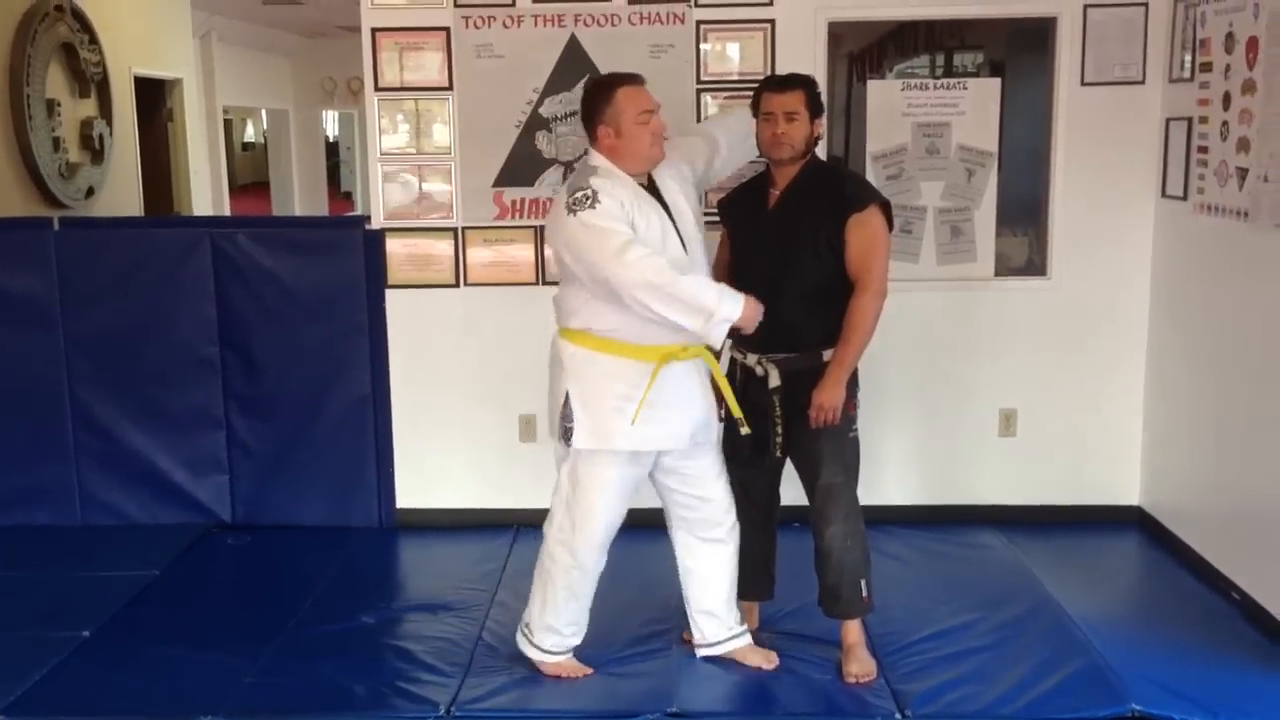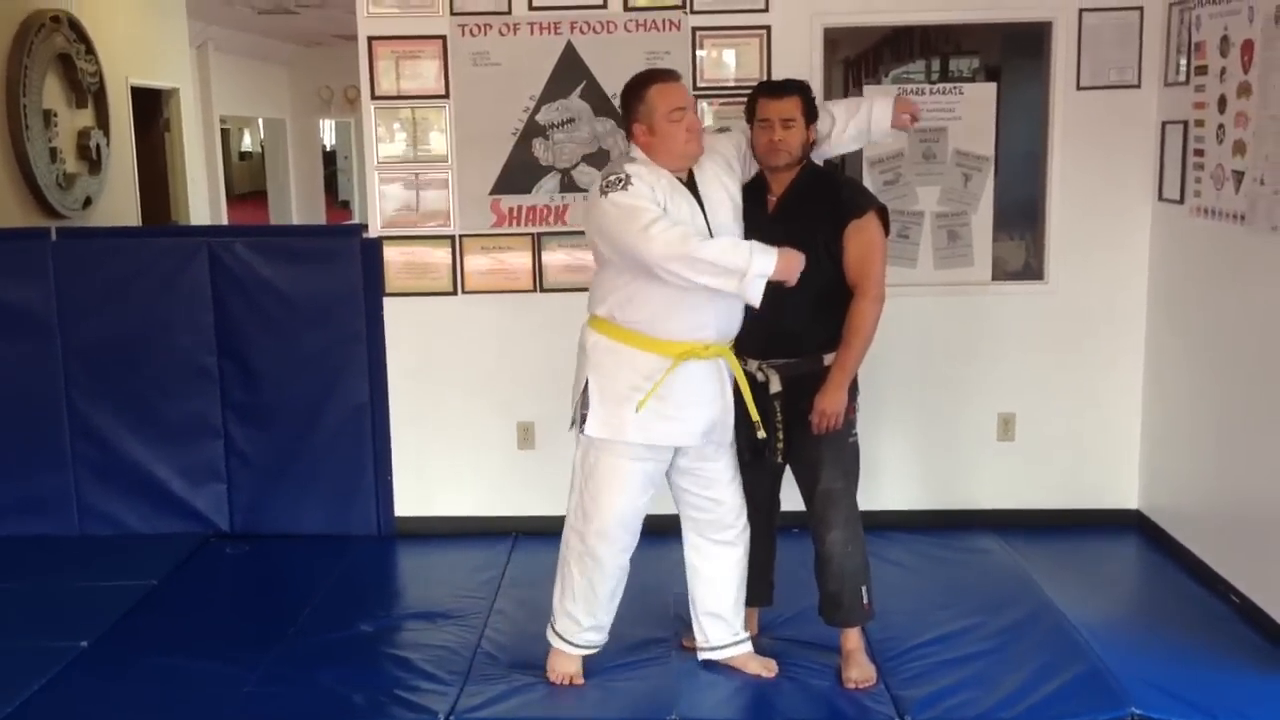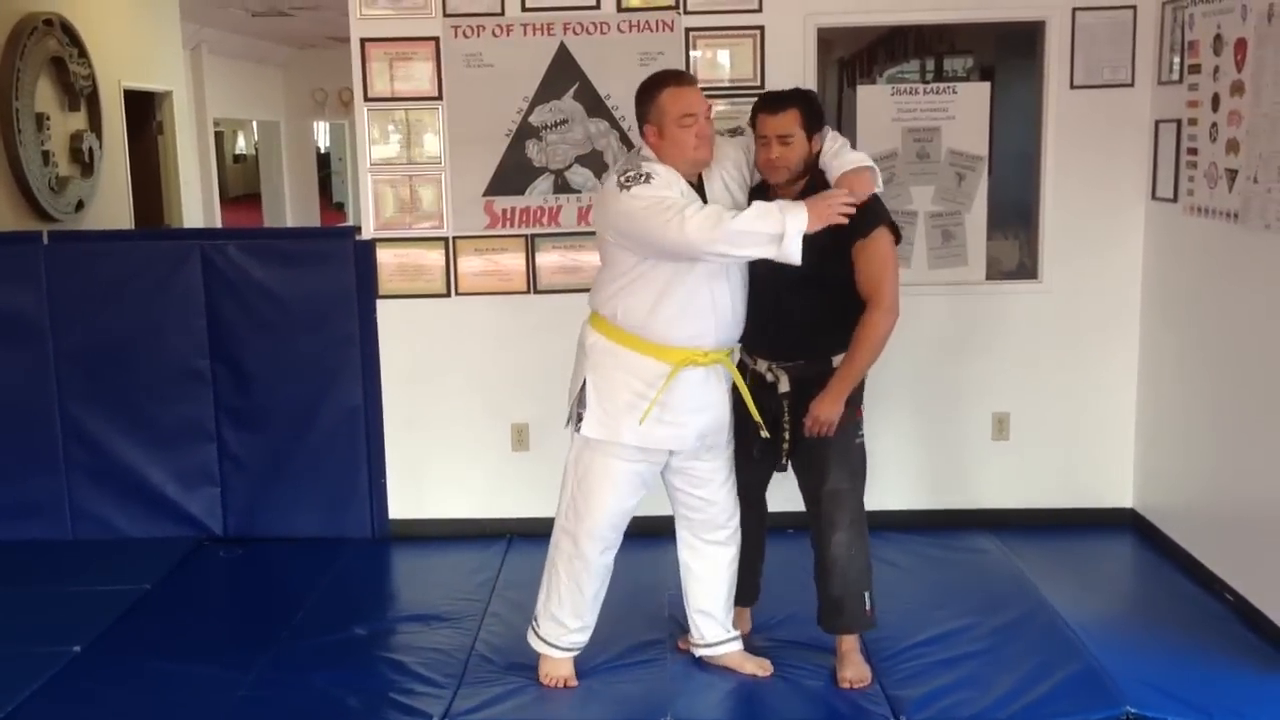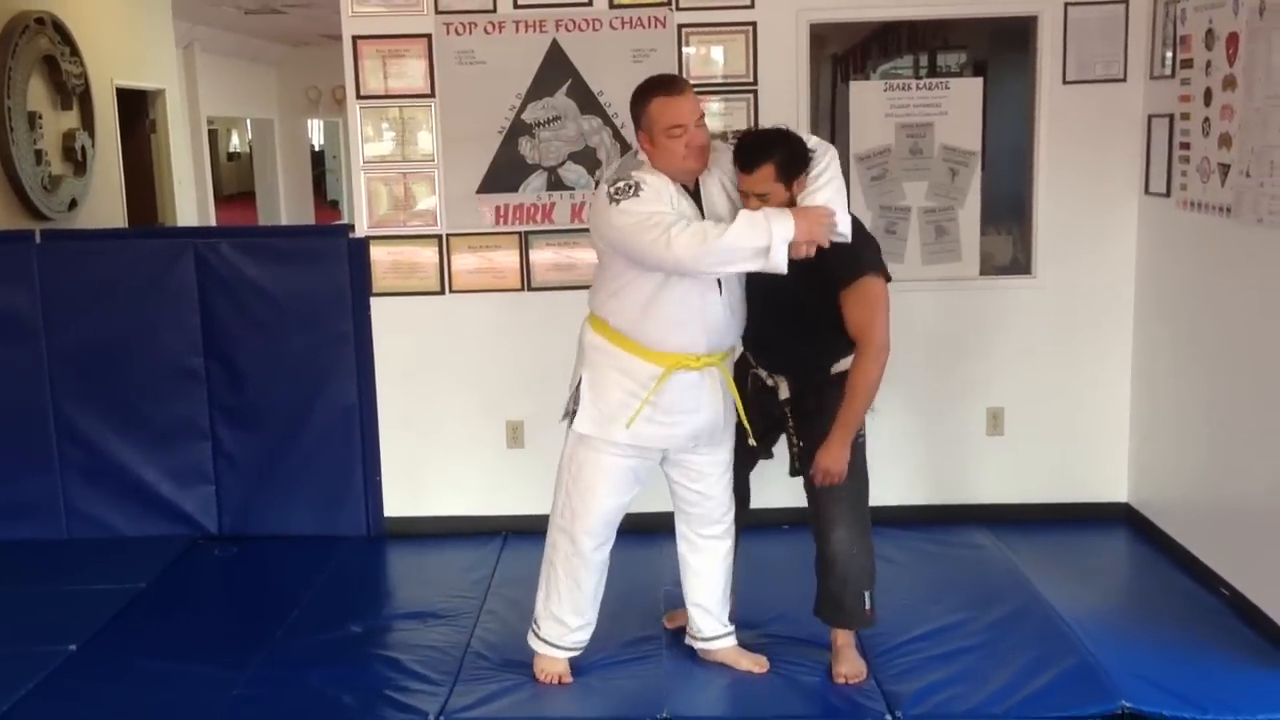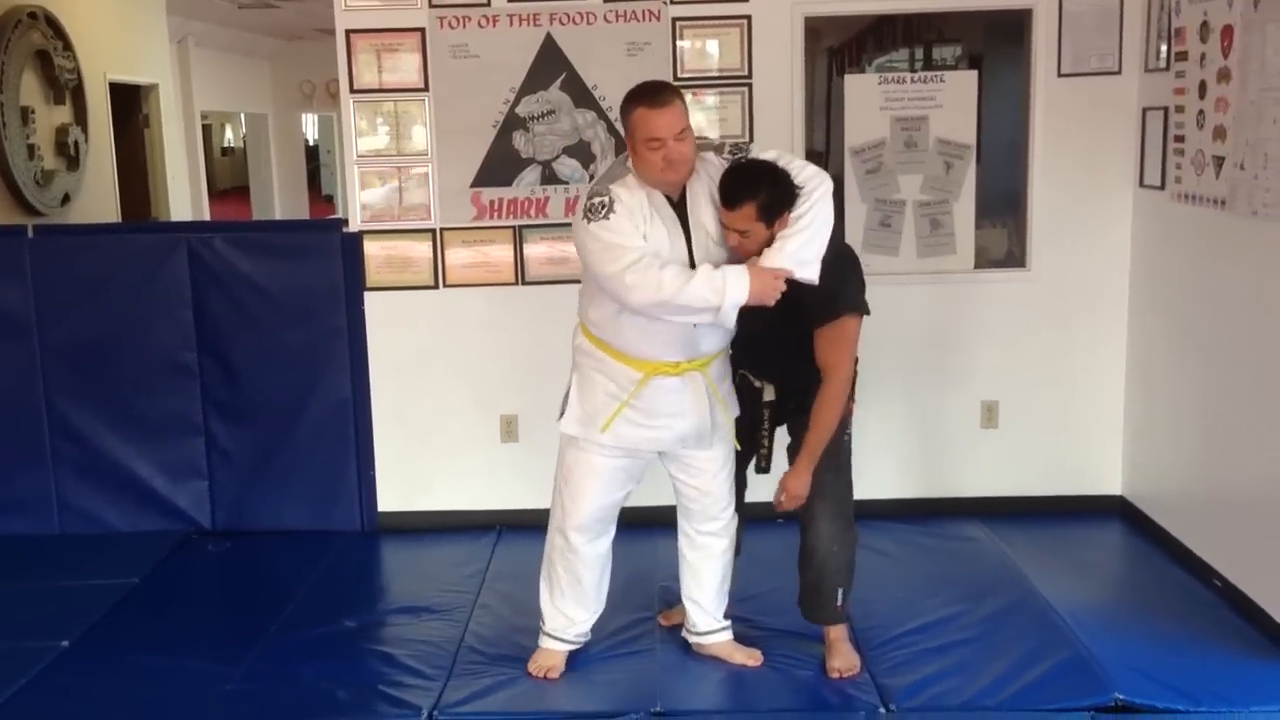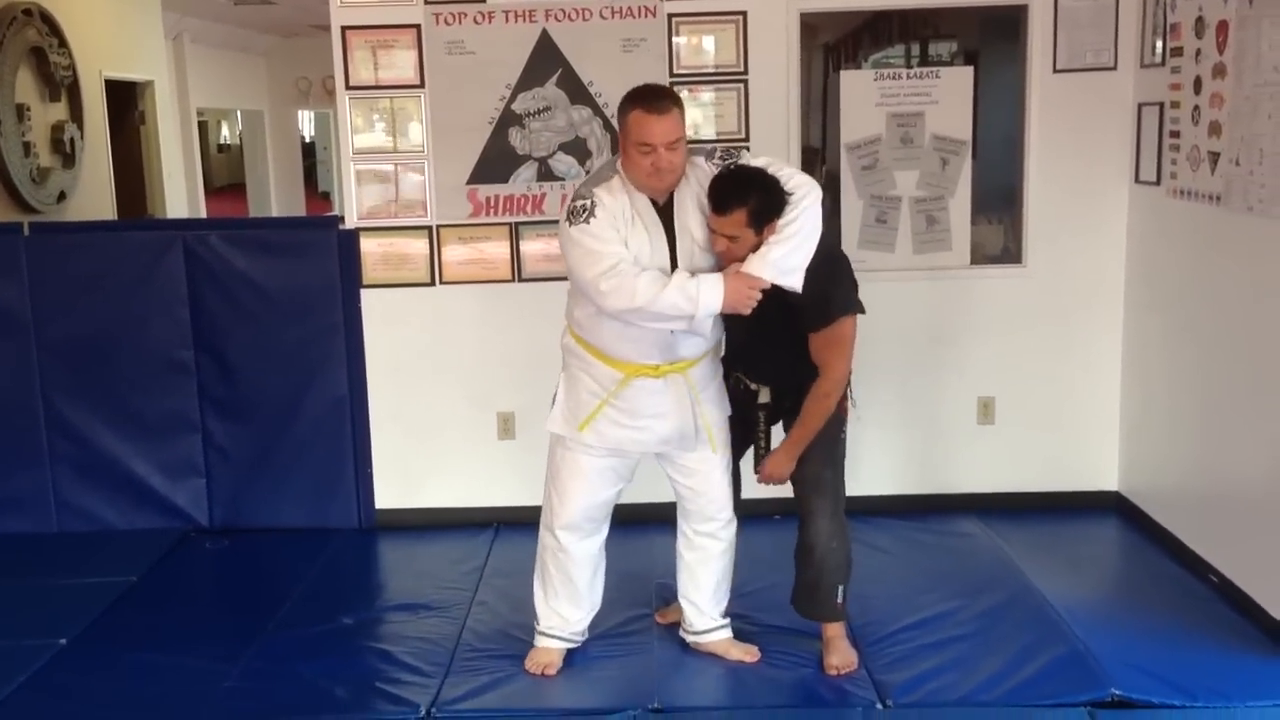
dt=0.2s
person 1, frame 1
left shoulder: (666, 169)
right shoulder: (586, 198)
left elbow: (716, 143)
right elbow: (639, 274)
right wrist: (728, 306)
left hip: (677, 382)
right hip: (606, 386)
left knee: (708, 515)
right knee: (589, 523)
left ankle: (721, 633)
right ankle: (548, 641)
person 1, frame 2
left shoulder: (720, 157)
right shoulder: (620, 189)
right elbow: (670, 250)
left wrist: (879, 114)
right wrist: (768, 261)
left hip: (704, 380)
right hip: (632, 380)
left knee: (720, 519)
right knee: (605, 522)
left ankle: (723, 639)
right ankle: (571, 638)
person 1, frame 3
left shoulder: (729, 159)
right shoulder: (631, 188)
right elbow: (698, 231)
left wrist: (850, 174)
right wrist: (800, 218)
left hip: (704, 384)
right hip: (629, 379)
left knee: (714, 520)
right knee: (592, 522)
left ankle: (715, 639)
right ankle: (556, 641)
person 1, frame 4
left shoulder: (728, 161)
right shoulder: (625, 193)
right elbow: (687, 249)
left wrist: (814, 221)
right wrist: (785, 231)
left hip: (705, 383)
right hip: (625, 380)
left knee: (710, 516)
right knee: (586, 519)
left ankle: (712, 634)
right ankle: (555, 639)
person 1, frame 5
left shoulder: (723, 169)
right shoulder: (608, 203)
left elbow: (812, 184)
right elbow: (643, 287)
left wrist: (780, 264)
right wrist: (739, 286)
left hip: (702, 383)
right hip: (617, 384)
left knee: (712, 512)
right knee: (582, 517)
left ankle: (708, 629)
right ankle: (559, 634)
person 1, frame 6
left shoulder: (715, 174)
right shoulder: (593, 205)
left elbow: (801, 193)
right elbow: (619, 291)
left wrist: (761, 271)
right wrist: (714, 293)
left hip: (692, 384)
right hip: (606, 386)
left knee: (711, 513)
right knee: (573, 516)
left ankle: (706, 626)
right ankle: (557, 631)
person 2, frame 1
left shoulder: (849, 196)
right shoulder: (740, 202)
left elbow: (869, 289)
right elbow: (720, 286)
left wrist: (837, 375)
left hip: (816, 376)
right hip: (748, 375)
left knee: (834, 508)
right knee: (744, 499)
left ankle: (852, 636)
right ankle: (745, 611)
person 2, frame 2
left shoulder: (846, 201)
right shoulder: (737, 203)
left elbow: (868, 293)
left wrist: (836, 383)
left hip: (818, 381)
right hip: (748, 378)
left knee: (832, 514)
right knee: (742, 506)
left ankle: (853, 642)
right ankle: (746, 619)
person 2, frame 3
left shoulder: (856, 210)
right shoulder: (748, 206)
left elbow: (882, 306)
left wrist: (837, 393)
left hip: (822, 380)
right hip: (754, 378)
left knee: (836, 515)
right knee: (736, 500)
left ankle: (847, 643)
right ankle: (737, 615)
person 2, frame 4
left shoulder: (846, 245)
left elbow: (873, 347)
left wrist: (840, 439)
left hip: (825, 386)
right hip: (755, 377)
left knee: (839, 513)
left ankle: (843, 637)
person 2, frame 5
left shoulder: (830, 270)
right shoulder: (729, 247)
left elbow: (836, 377)
left wrist: (804, 468)
left hip: (814, 390)
right hip: (747, 378)
left knee: (824, 508)
left ankle: (835, 631)
person 2, frame 6
left shoulder: (821, 273)
right shoulder: (717, 252)
left elbow: (832, 376)
left wrist: (788, 451)
left hip: (809, 390)
right hip: (740, 379)
left knee: (820, 504)
left ankle: (833, 629)
